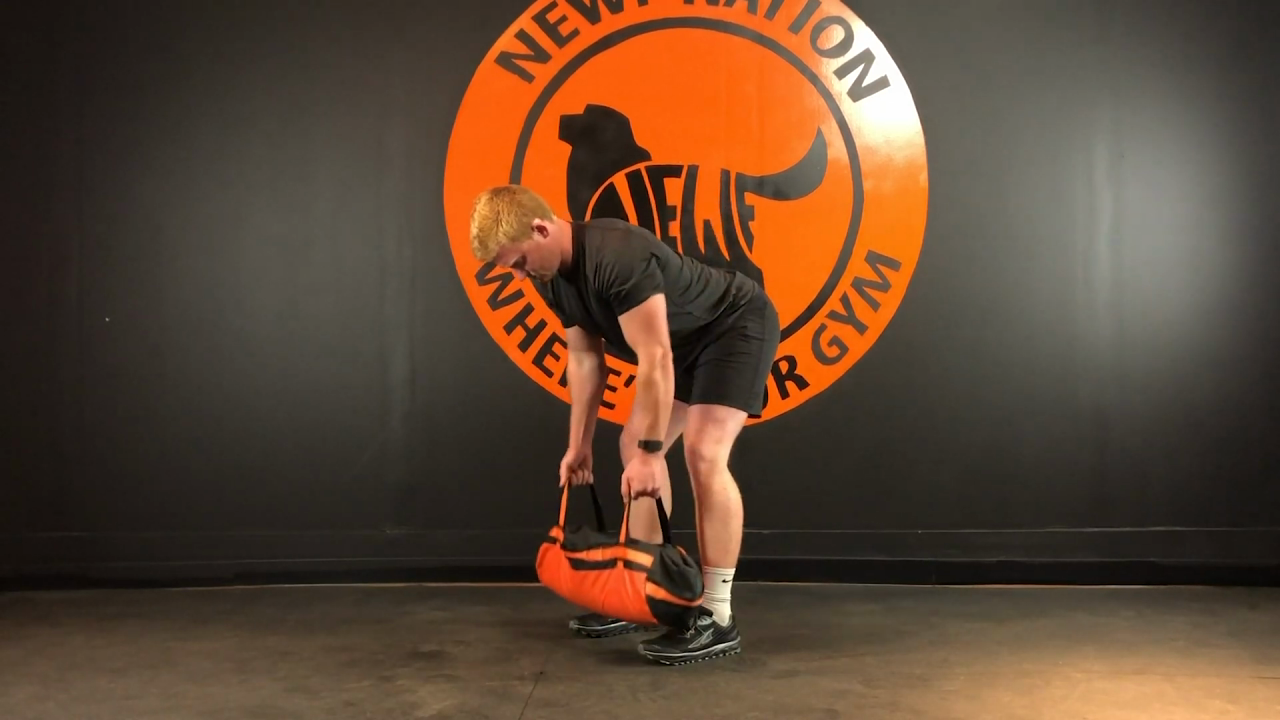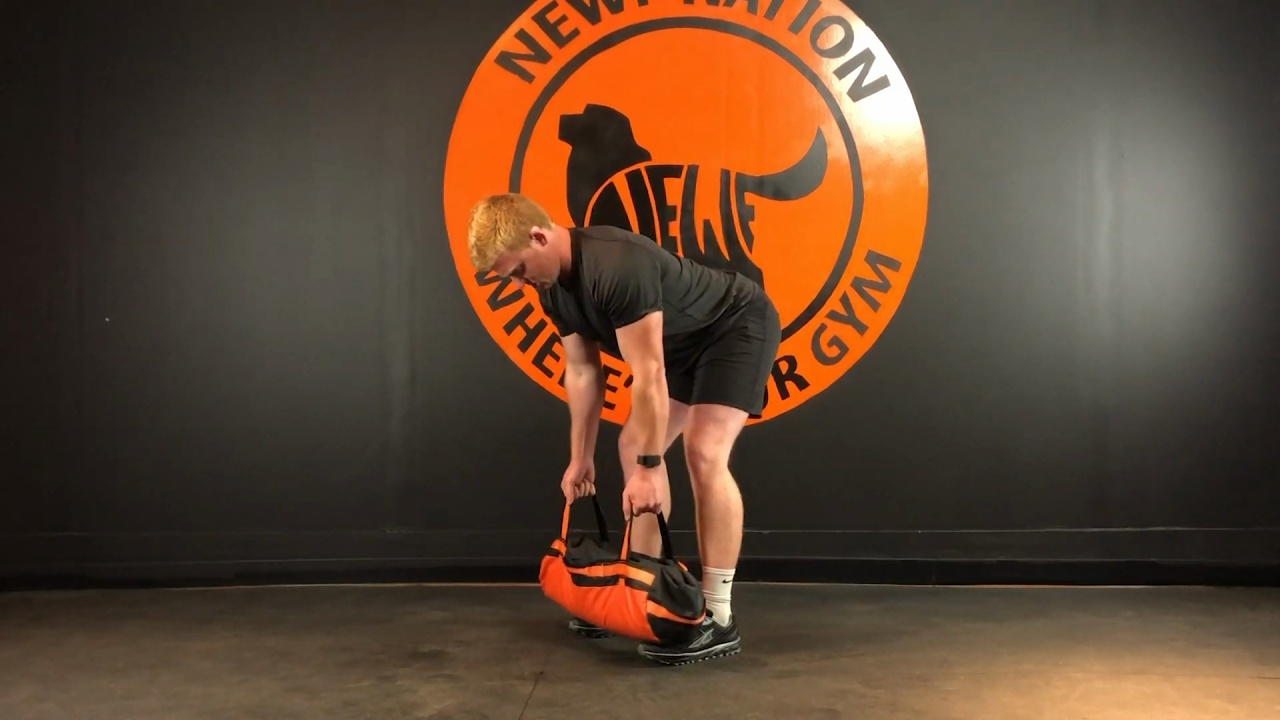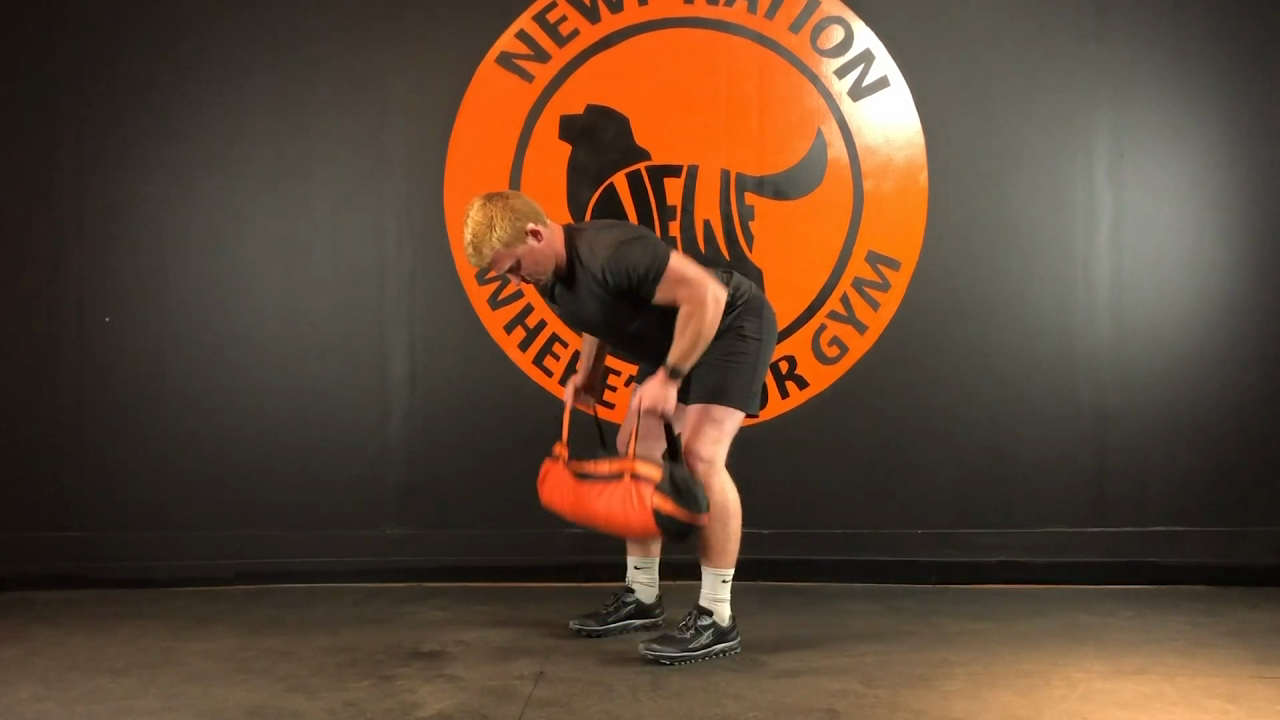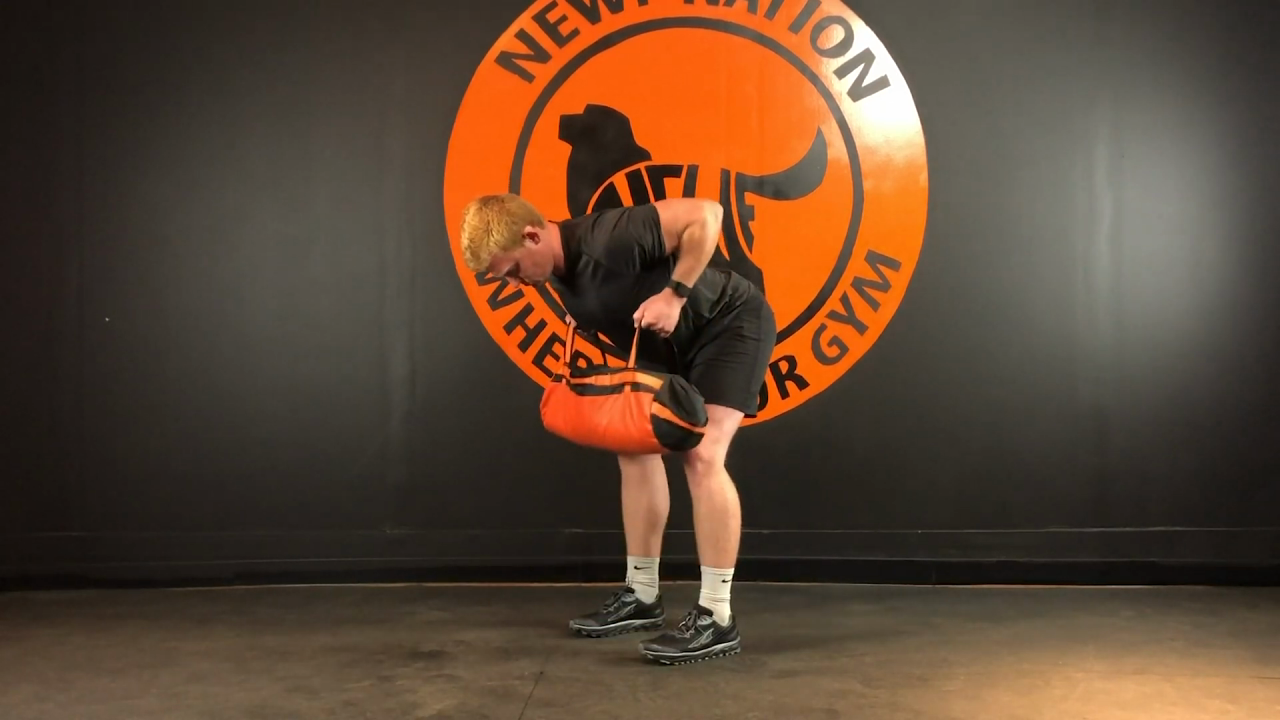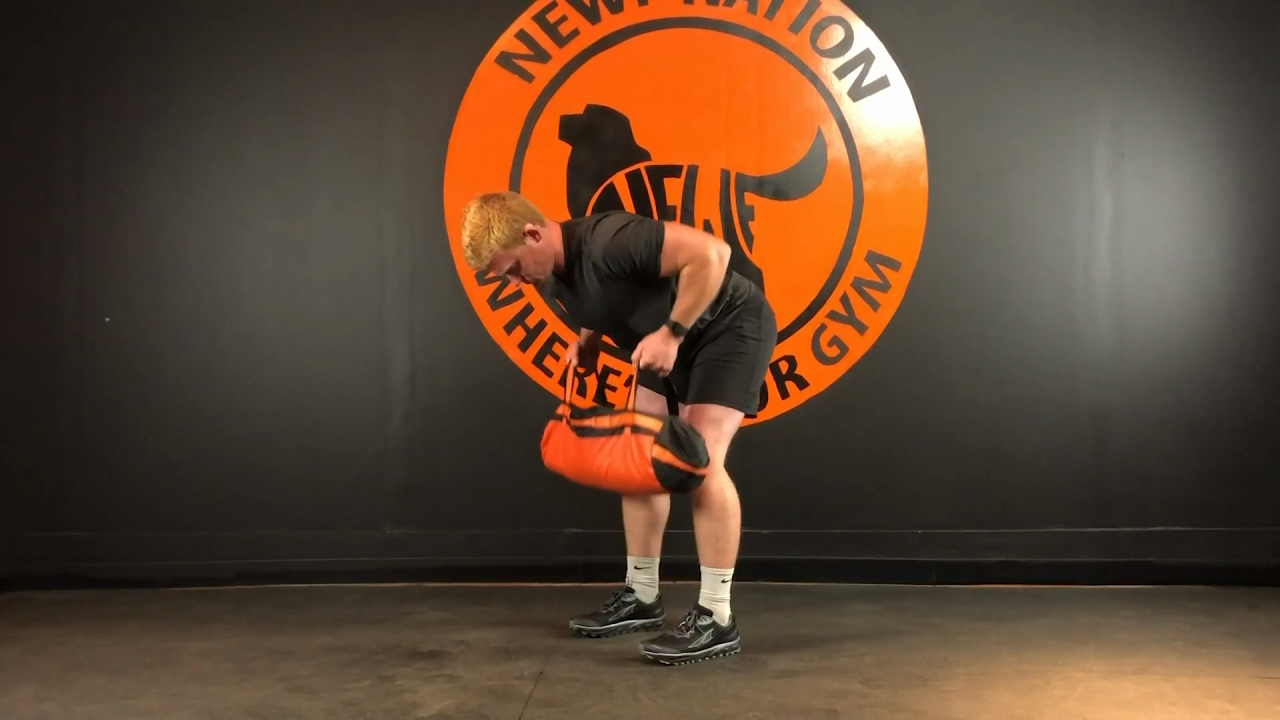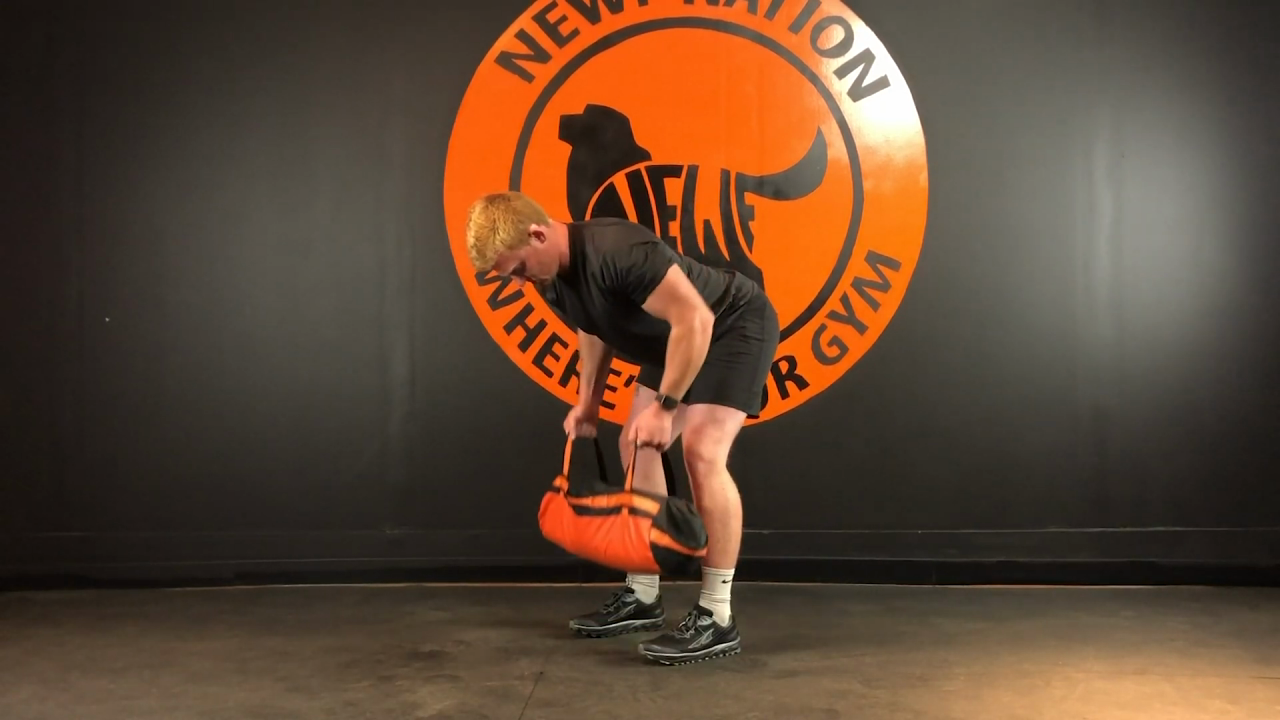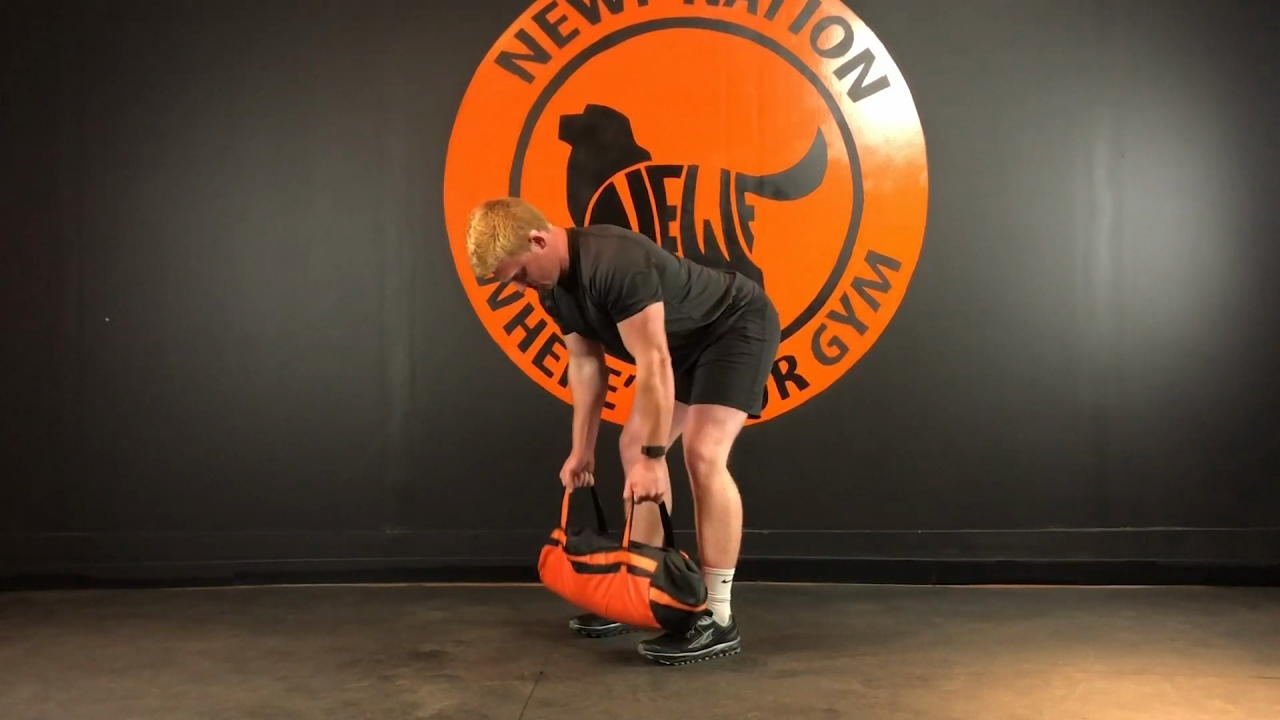
dt=0.4s
person 1, frame 1
left shoulder: (616, 257)
right shoulder: (552, 276)
left elbow: (656, 358)
right elbow: (585, 356)
left wrist: (648, 451)
right wrist: (579, 444)
left hip: (736, 325)
right hip: (683, 338)
left knee: (704, 454)
right knee: (632, 447)
left ankle: (717, 617)
person 1, frame 2
left shoulder: (616, 267)
right shoulder: (552, 283)
left elbow: (648, 374)
right elbow: (582, 370)
left wrist: (647, 468)
right wrist: (580, 459)
left hip: (737, 326)
right hip: (684, 339)
left knee: (705, 455)
right knee: (632, 445)
left ankle: (717, 618)
person 1, frame 3
left shoulder: (610, 253)
right shoulder: (550, 277)
left elbow: (707, 296)
left wrist: (669, 377)
right wrist: (587, 375)
left hip: (733, 325)
right hip: (669, 339)
left knee: (702, 455)
right knee: (635, 448)
left ankle: (717, 618)
right ankle: (642, 595)
person 1, frame 4
left shoulder: (607, 239)
right shoulder: (556, 265)
left elbow: (706, 214)
left wrist: (673, 293)
right wrist: (583, 315)
left hip: (730, 324)
right hip: (671, 338)
left knee: (701, 455)
right knee: (636, 449)
left ankle: (716, 617)
right ankle: (642, 595)
person 1, frame 5
left shoulder: (608, 242)
right shoulder: (554, 271)
left elbow: (711, 254)
left wrist: (671, 332)
right wrist: (587, 342)
left hip: (732, 325)
right hip: (674, 341)
left knee: (701, 456)
left ankle: (716, 618)
right ankle: (641, 597)
person 1, frame 6
left shoulder: (615, 251)
right shoulder: (553, 279)
left elbow: (696, 320)
right elbow: (596, 328)
left wrist: (665, 408)
right wrist: (588, 401)
left hip: (735, 324)
right hip: (674, 341)
left knee: (703, 455)
right knee: (636, 451)
left ankle: (717, 618)
right ankle: (642, 596)
person 1, frame 7
left shoulder: (613, 263)
right shoulder: (553, 285)
left elbow: (653, 365)
right elbow: (585, 362)
left wrist: (654, 458)
right wrist: (582, 449)
left hip: (737, 326)
right hip: (684, 338)
left knee: (703, 455)
right knee: (633, 446)
left ankle: (718, 618)
